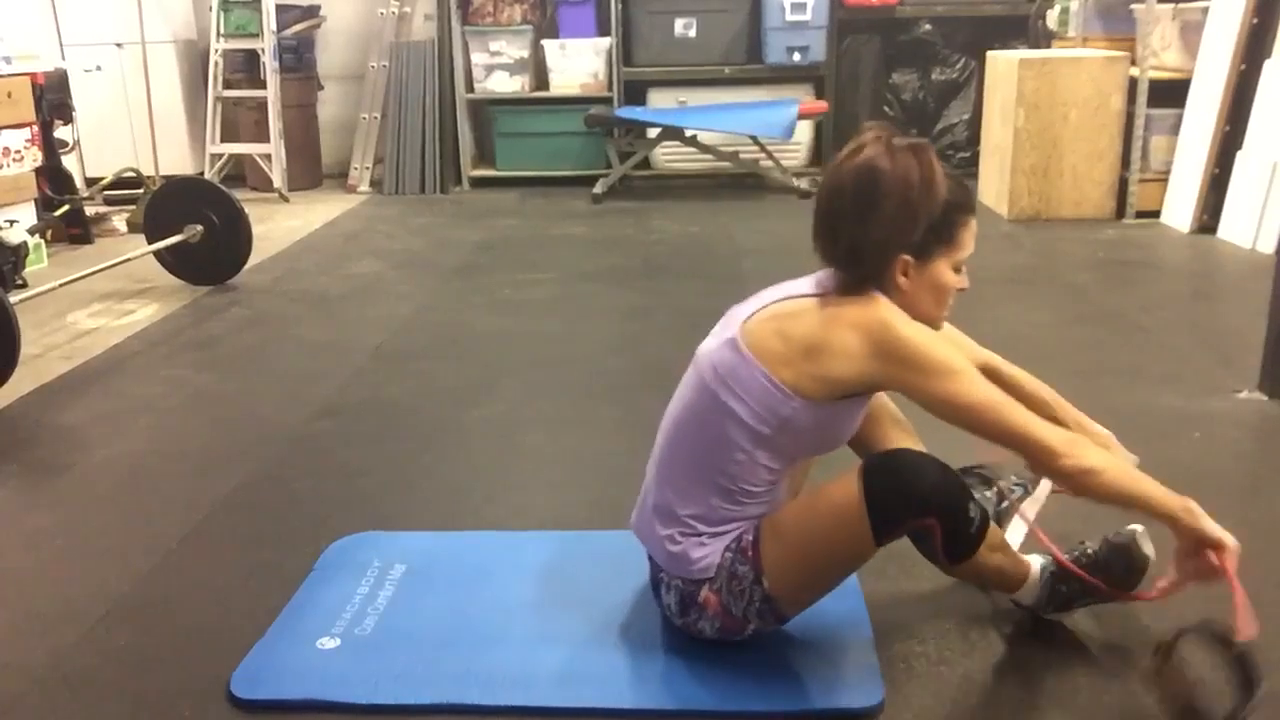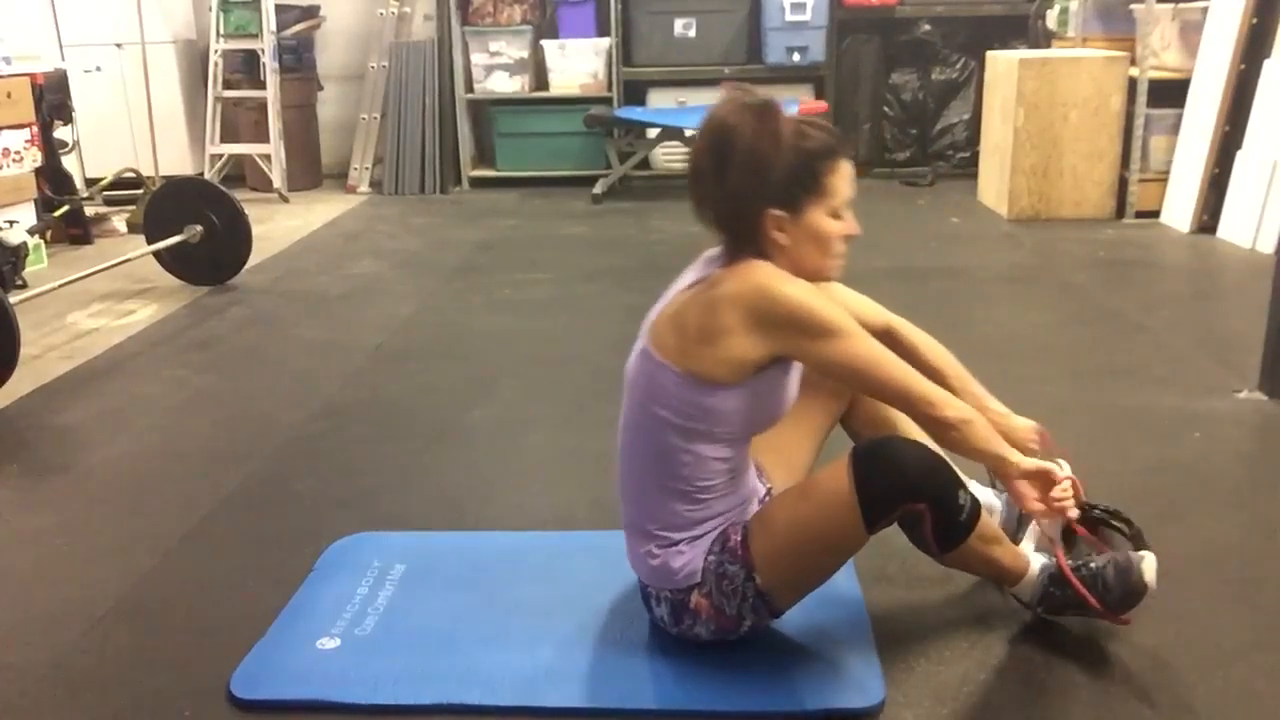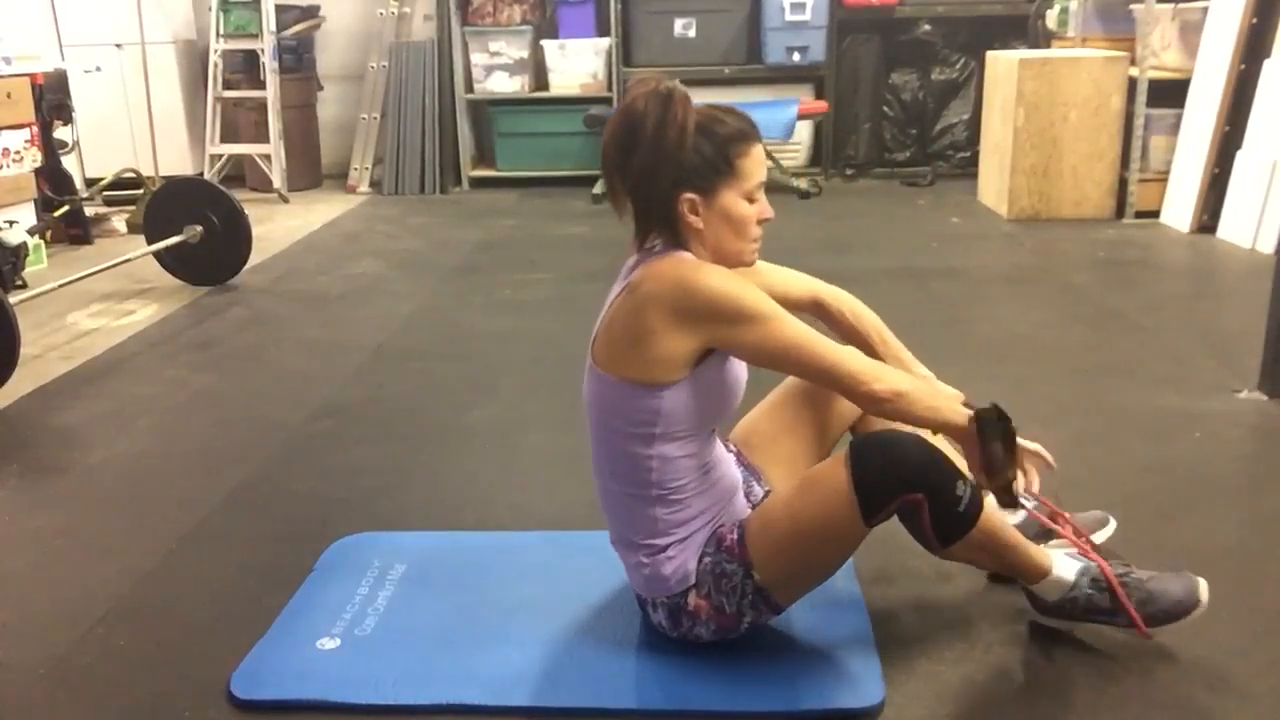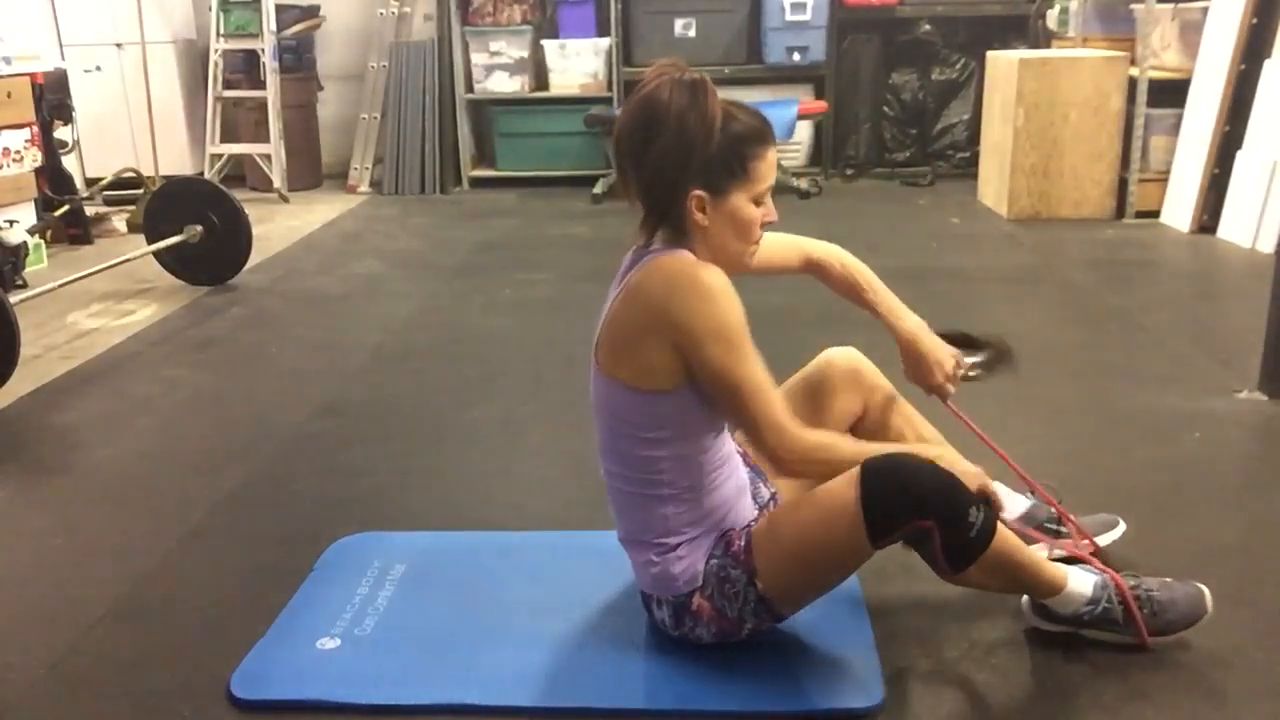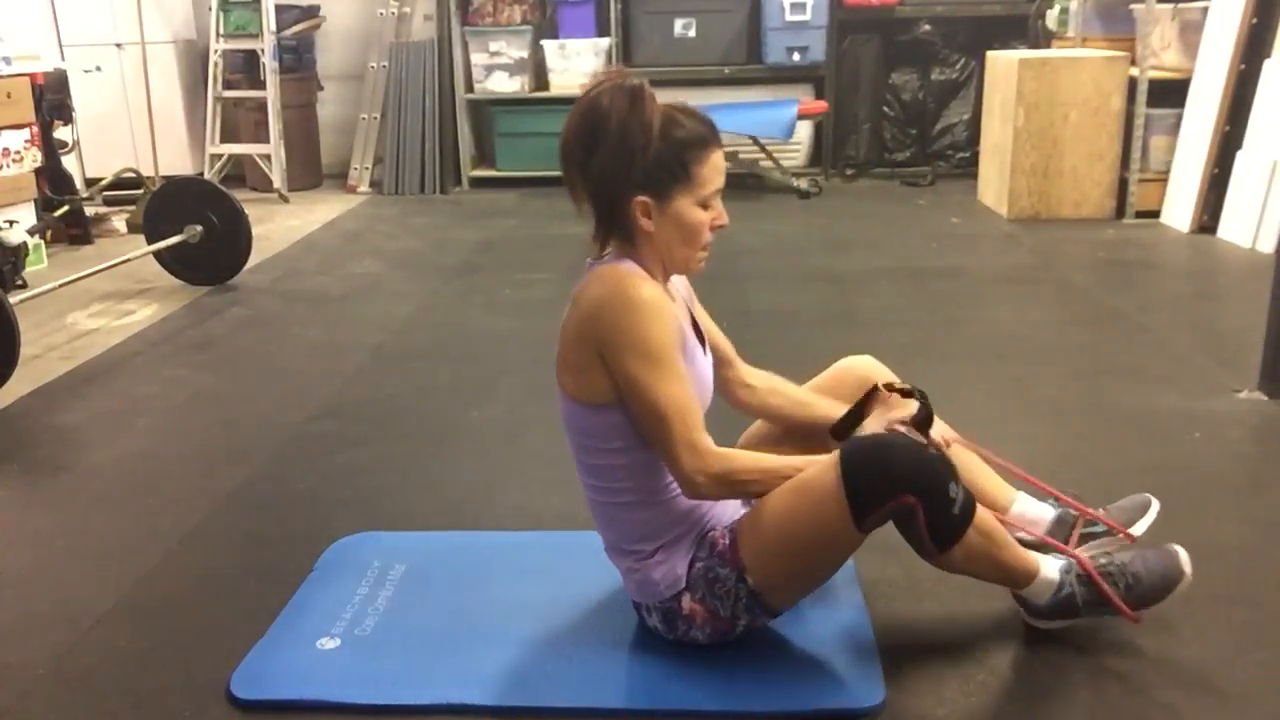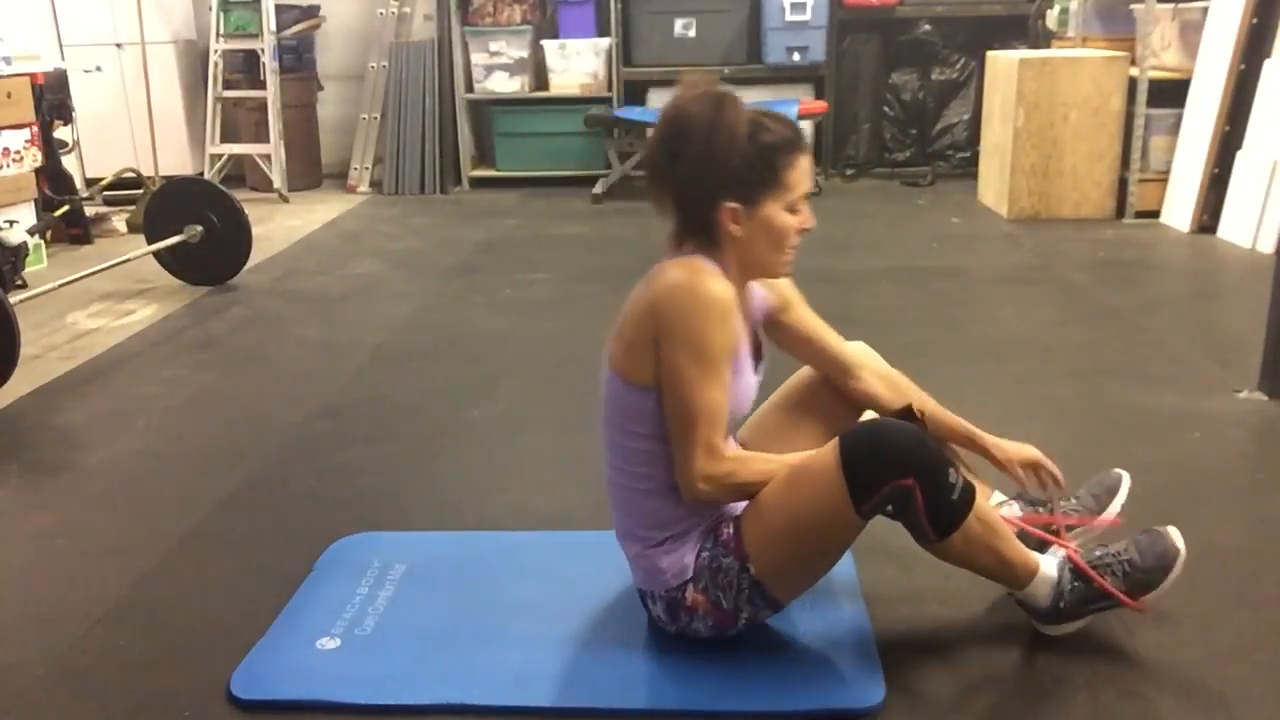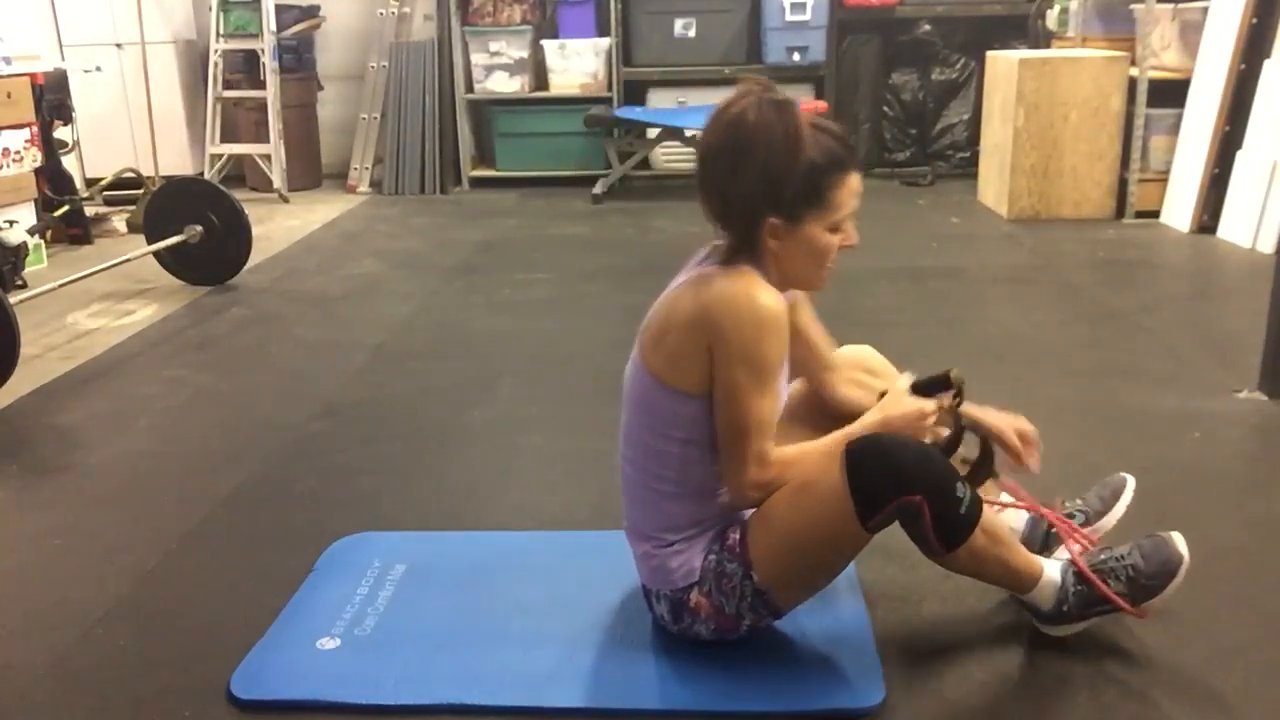
dt=0.5s
person 1, frame 1
left shoulder: (844, 298)
right shoulder: (875, 329)
left elbow: (990, 368)
right elbow: (1057, 458)
left wrist: (1098, 437)
right wrist: (1186, 517)
left hip: (697, 544)
right hip: (711, 588)
right knee: (914, 485)
left ankle: (973, 527)
right ankle: (1034, 587)
person 1, frame 2
left shoulder: (754, 267)
right shoulder: (767, 295)
left elbow: (893, 332)
right elbow: (935, 411)
left wrist: (997, 416)
right wrist: (1012, 464)
left hip: (720, 514)
right hip: (700, 588)
left knee: (854, 368)
right knee: (903, 470)
left ankle: (989, 514)
right ankle: (1037, 584)
person 1, frame 3
left shoulder: (682, 262)
right shoulder: (689, 289)
left elbow: (825, 299)
right elbow: (872, 387)
left wrist: (929, 389)
right wrist: (973, 424)
left hip: (714, 507)
right hip: (696, 586)
left knee: (851, 376)
right knee: (900, 462)
left ankle: (1007, 522)
right ankle: (1061, 586)
person 1, frame 4
left shoulder: (675, 251)
right shoulder: (688, 286)
left elbow: (816, 256)
right elbow: (785, 447)
left wrist: (908, 325)
right wrist: (911, 459)
left hip: (718, 513)
right hip: (701, 584)
left knee: (845, 372)
right knee: (911, 487)
left ankle: (1013, 520)
right ankle: (1074, 599)
person 1, frame 5
left shoulder: (647, 273)
right shoulder: (627, 296)
left elbow: (742, 383)
right elbow: (700, 469)
left wrist: (858, 425)
right wrist: (850, 461)
left hip: (704, 533)
right hip: (691, 590)
left knee: (859, 376)
right knee: (889, 466)
left ankle: (1043, 527)
right ankle: (1050, 587)
person 1, frame 6
left shoulder: (743, 278)
right shoulder: (697, 294)
left elbow: (864, 379)
right elbow: (703, 473)
left wrist: (987, 445)
right wrist: (833, 462)
left hip: (710, 530)
right hip: (695, 582)
left knee: (856, 362)
right knee: (889, 453)
left ankle: (1010, 521)
right ankle: (1050, 589)
person 1, frame 7
left shoulder: (743, 271)
right shoulder: (747, 304)
left elbow: (832, 384)
right elbow: (751, 476)
left wrist: (974, 417)
right wrist: (877, 425)
left hip: (709, 535)
right hip: (700, 585)
left knee: (858, 368)
right knee: (896, 465)
left ankle: (1015, 530)
right ankle: (1053, 592)
